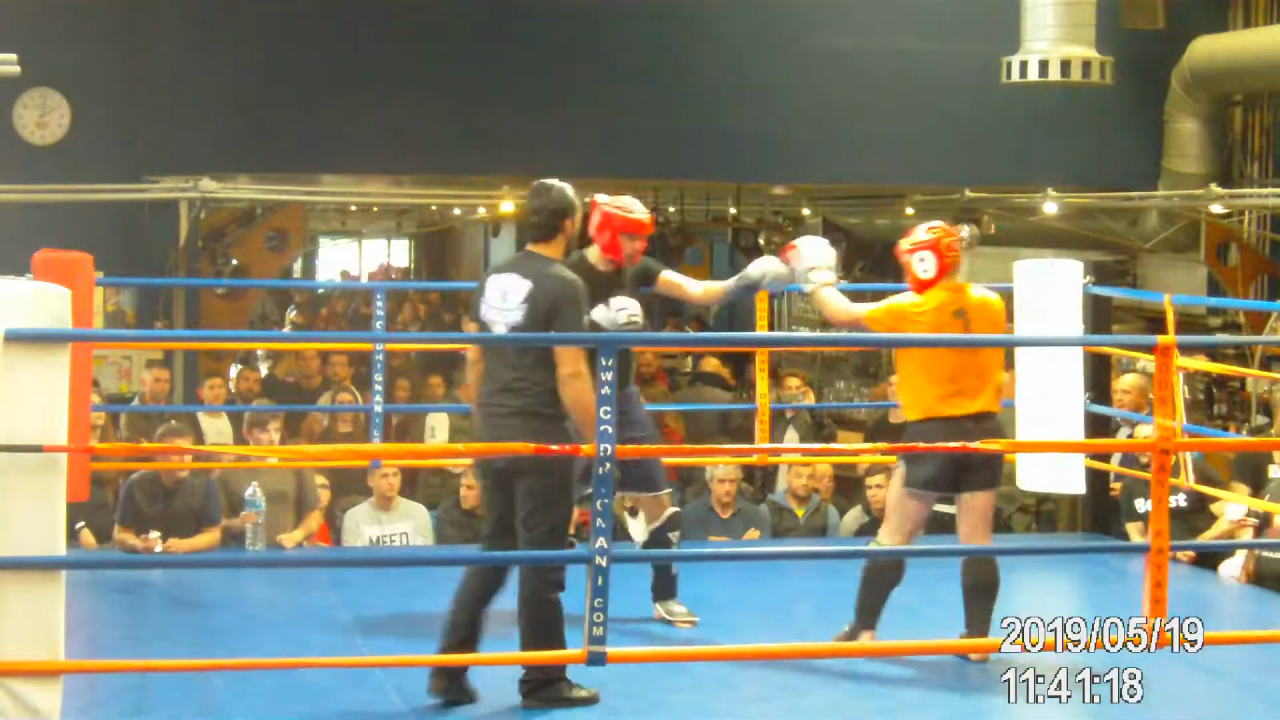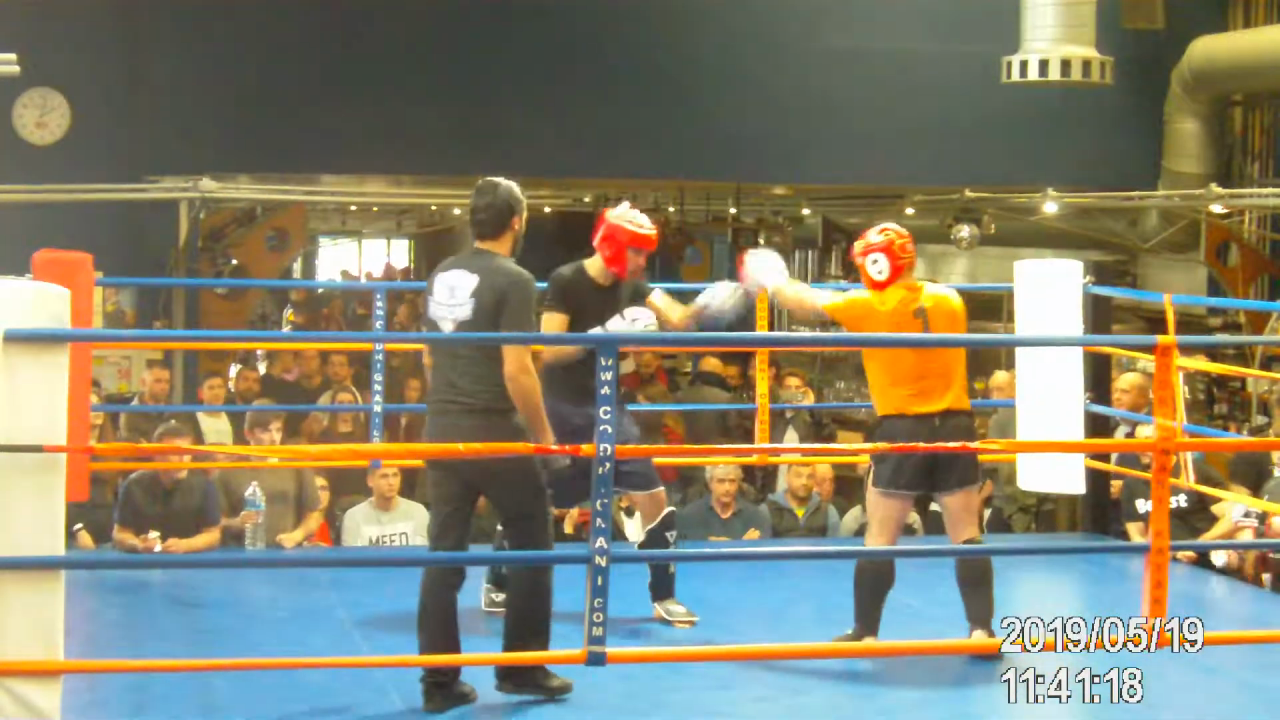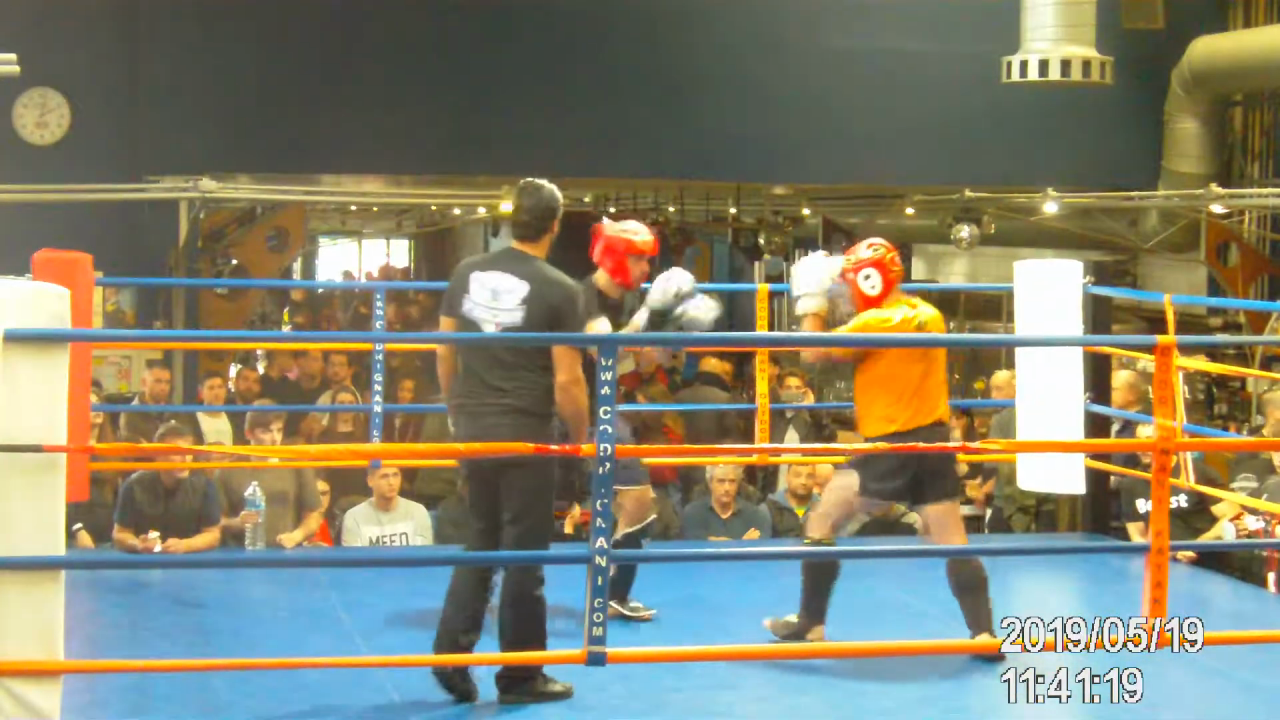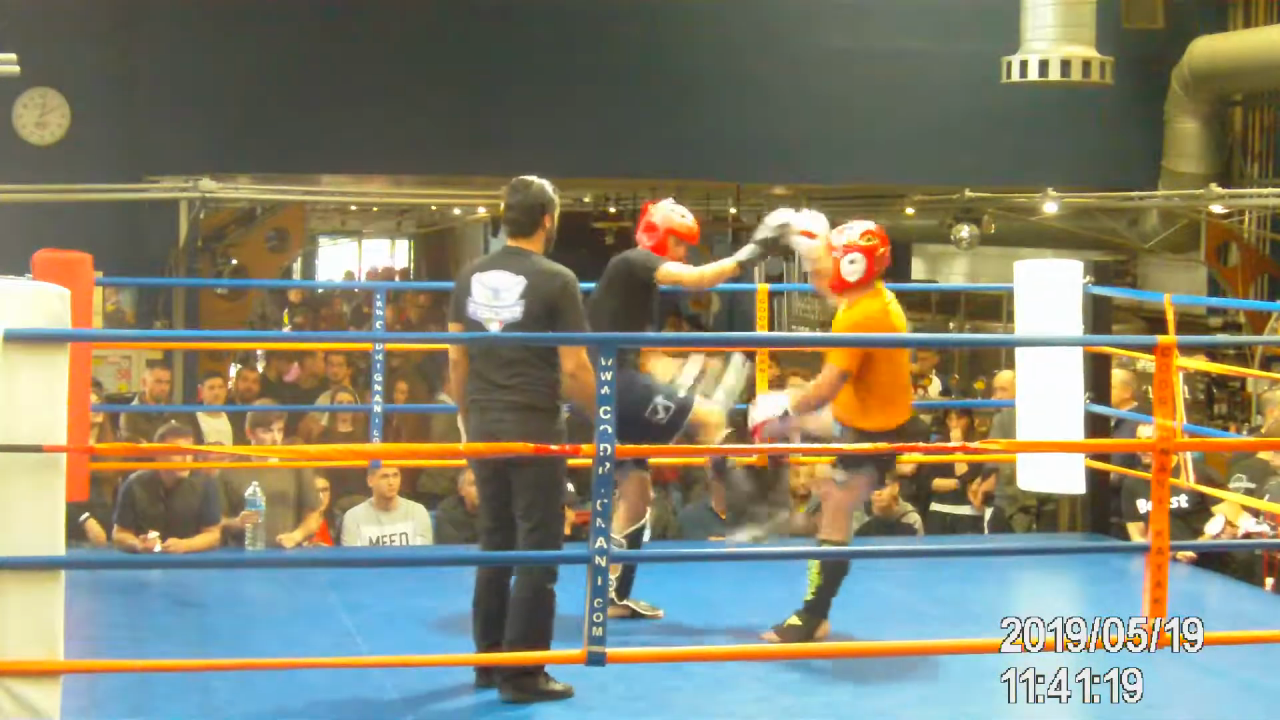
dt=0.5s
person 1, frame 1
left shoulder: (495, 277)
right shoulder: (563, 285)
left elbow: (474, 359)
right elbow: (573, 376)
right wrist: (598, 443)
left hip: (495, 434)
right hip: (541, 437)
left knee: (494, 551)
right knee: (543, 561)
left ankle: (450, 670)
right ankle: (544, 682)
person 1, frame 2
left shoulder: (440, 275)
right shoulder: (512, 279)
right elbow: (516, 370)
right wrist: (546, 437)
left hip: (441, 431)
right hip: (495, 432)
left knee: (444, 554)
right knee: (531, 546)
left ankle: (439, 680)
right ankle: (522, 666)
person 1, frame 3
left shoulder: (467, 272)
right shoulder: (559, 289)
left elbow: (446, 355)
right elbow: (568, 380)
right wrist: (583, 443)
left hip: (474, 430)
right hip: (527, 435)
left knee: (480, 544)
right knee: (523, 554)
left ankle: (451, 650)
right ankle: (518, 676)
person 1, frame 4
left shoulder: (470, 276)
right shoulder: (555, 279)
left elbow: (457, 361)
right elbow: (573, 368)
left hip: (485, 429)
right hip: (535, 430)
left knee: (494, 545)
right knee: (537, 550)
left ankle: (490, 660)
right ankle: (522, 672)
person 2, frame 1
left shoulder: (907, 309)
right shoulder: (991, 306)
left elbow: (841, 314)
left wrist: (817, 277)
left hip: (931, 434)
right hip: (983, 431)
left knee: (894, 536)
right knee: (978, 542)
left ankle: (863, 629)
right ankle: (978, 637)
person 2, frame 2
left shoulder: (868, 307)
right shoulder: (951, 301)
left elbow: (804, 301)
left wrist: (767, 277)
left hip: (902, 432)
right hip: (955, 428)
left knee: (880, 539)
right knee: (967, 536)
left ankle: (865, 632)
right ankle: (981, 630)
person 2, frame 3
left shoulder: (873, 323)
right shoulder: (929, 316)
left elbow: (825, 350)
left wrist: (808, 297)
right wrist: (830, 300)
left hip: (886, 447)
right hip: (933, 441)
left knee: (820, 524)
right knee: (954, 545)
left ankle: (811, 623)
right ankle: (984, 632)
person 2, frame 4
left shoulder: (860, 318)
right shoulder: (877, 297)
left elbow: (829, 383)
right elbow: (825, 281)
left wrist: (784, 408)
right wrist: (814, 246)
left hip: (873, 432)
right hip: (863, 420)
left knee: (832, 528)
right knee: (781, 410)
left ankle: (812, 620)
person 3, frame 1
left shoulder: (639, 268)
right shoulder: (568, 272)
left elbow: (696, 291)
left wrist: (744, 282)
right wrist: (592, 323)
left hip: (623, 398)
left knee: (656, 498)
left ankle: (665, 597)
person 3, frame 2
left shoulder: (631, 283)
right shoulder: (565, 281)
left elbow: (677, 319)
right elbow: (548, 350)
left wrist: (705, 308)
right wrist: (606, 334)
right hip: (561, 409)
left knee: (654, 498)
left ankle: (663, 598)
right ankle: (497, 584)
person 3, frame 3
left shoulder: (631, 295)
right shoulder: (582, 296)
left wrist: (688, 322)
right wrist: (651, 310)
left knee: (638, 502)
left ankle: (615, 594)
person 3, frame 4
left shoulder: (648, 279)
right shoulder: (633, 263)
left elbow: (643, 356)
right elbow: (697, 279)
left wrist: (685, 373)
right wrist: (752, 251)
left hip: (615, 388)
right hip: (611, 386)
left knee: (636, 493)
right knee: (707, 418)
left ankle: (616, 595)
